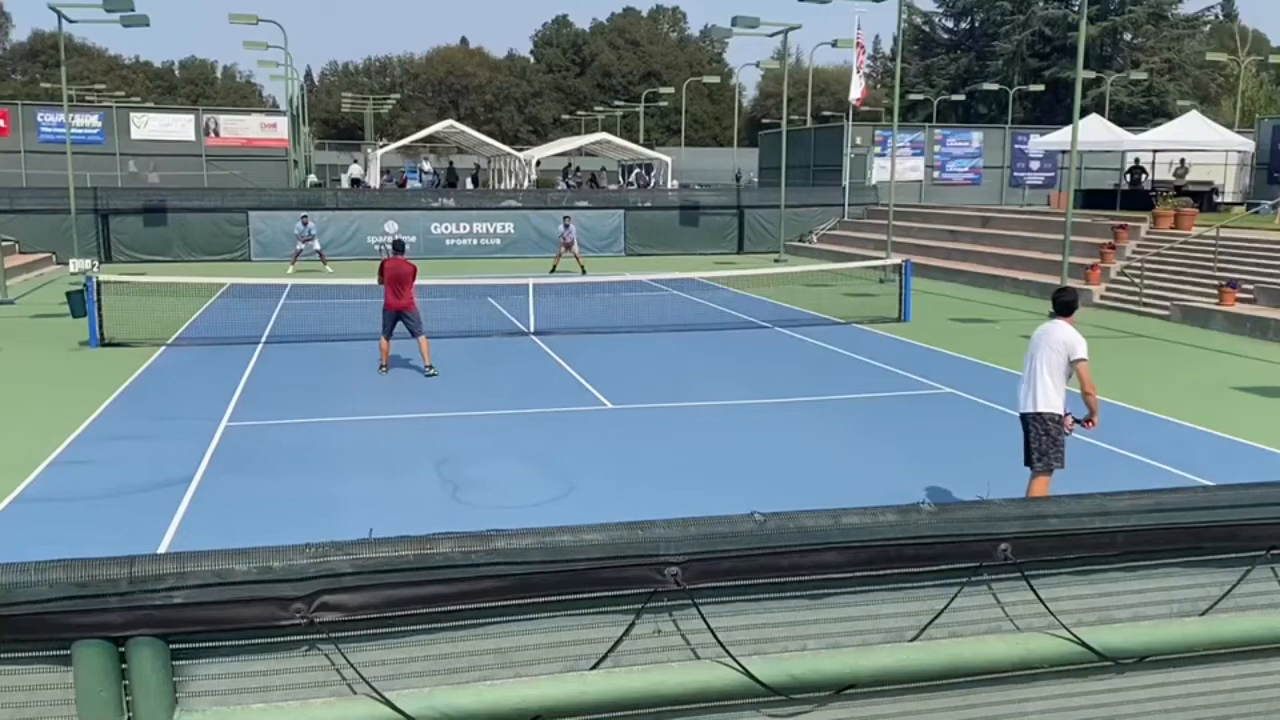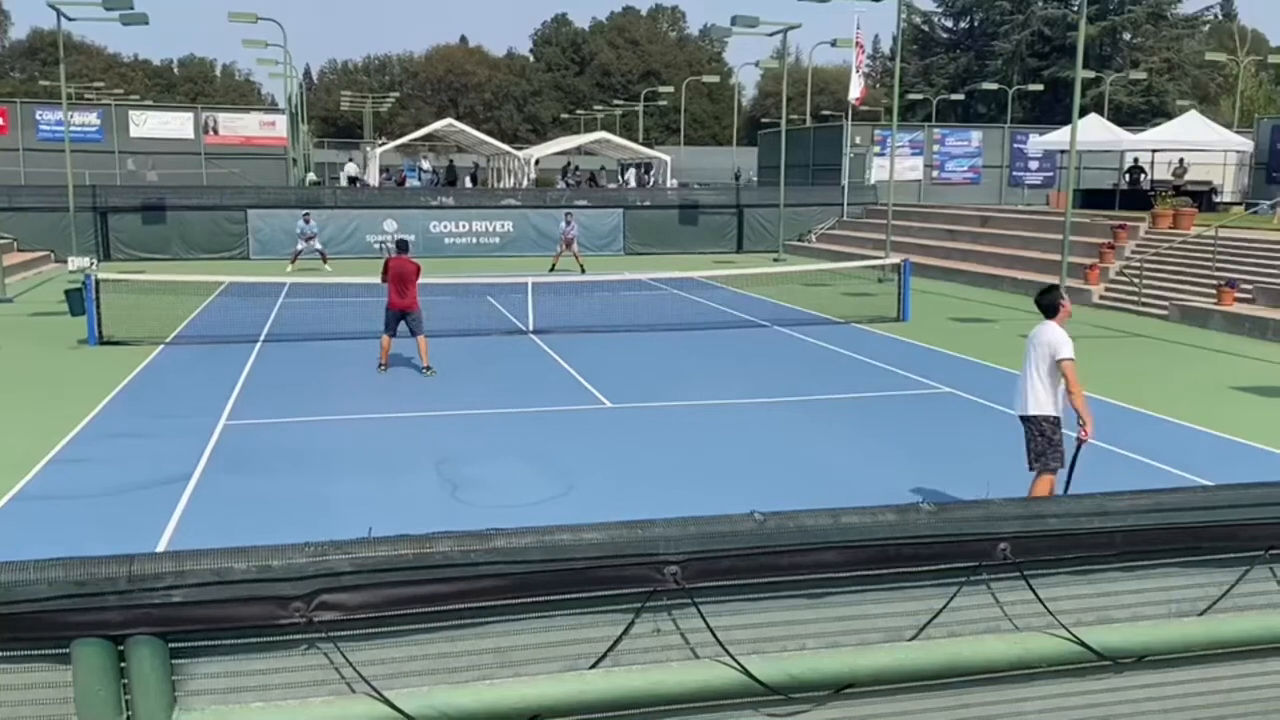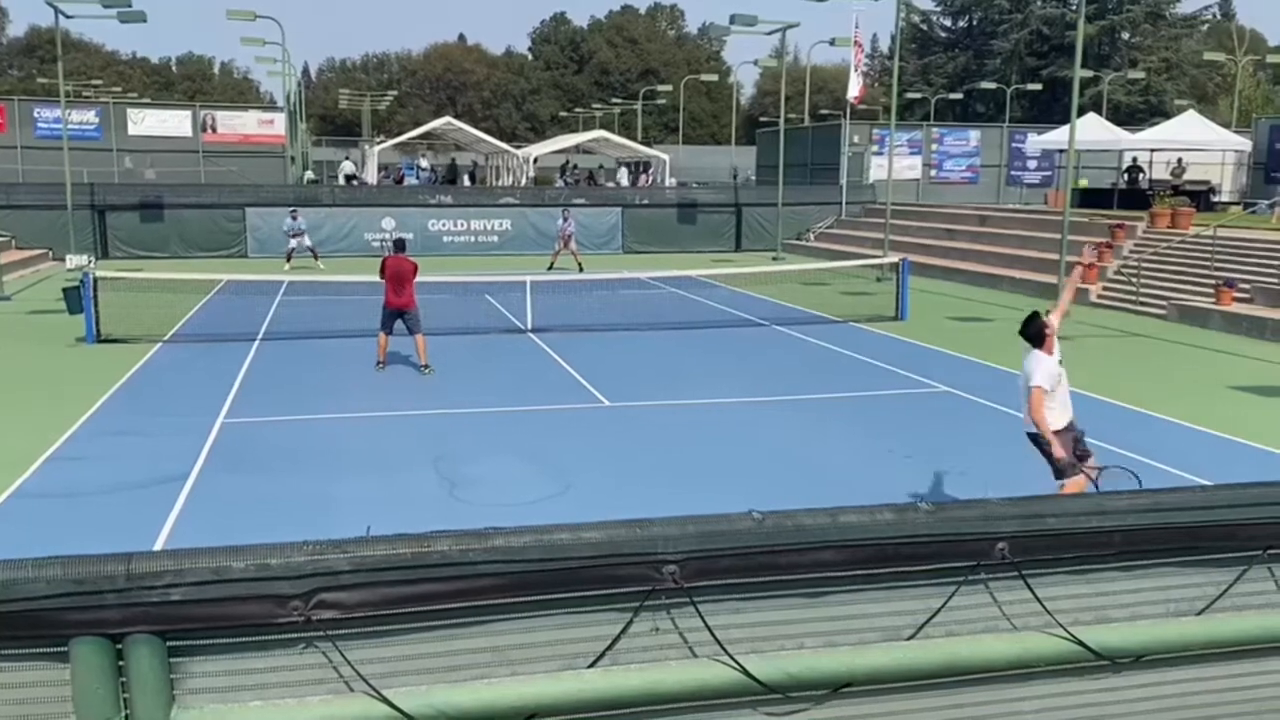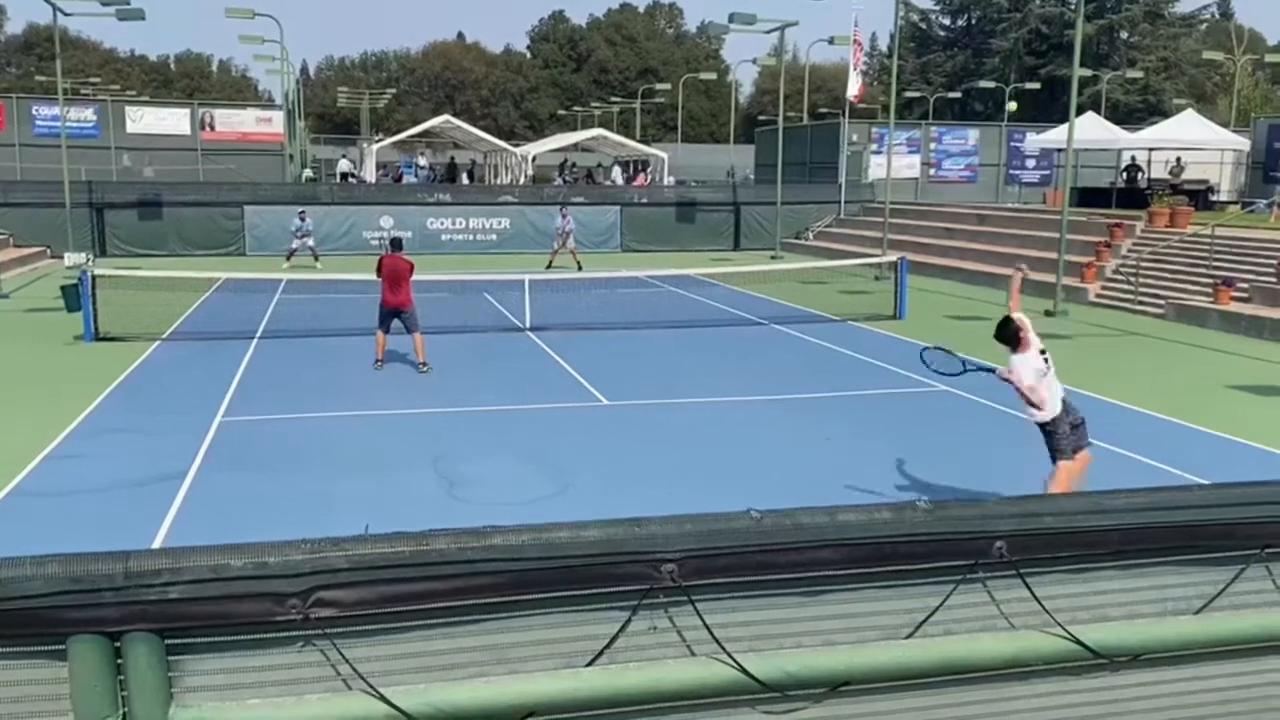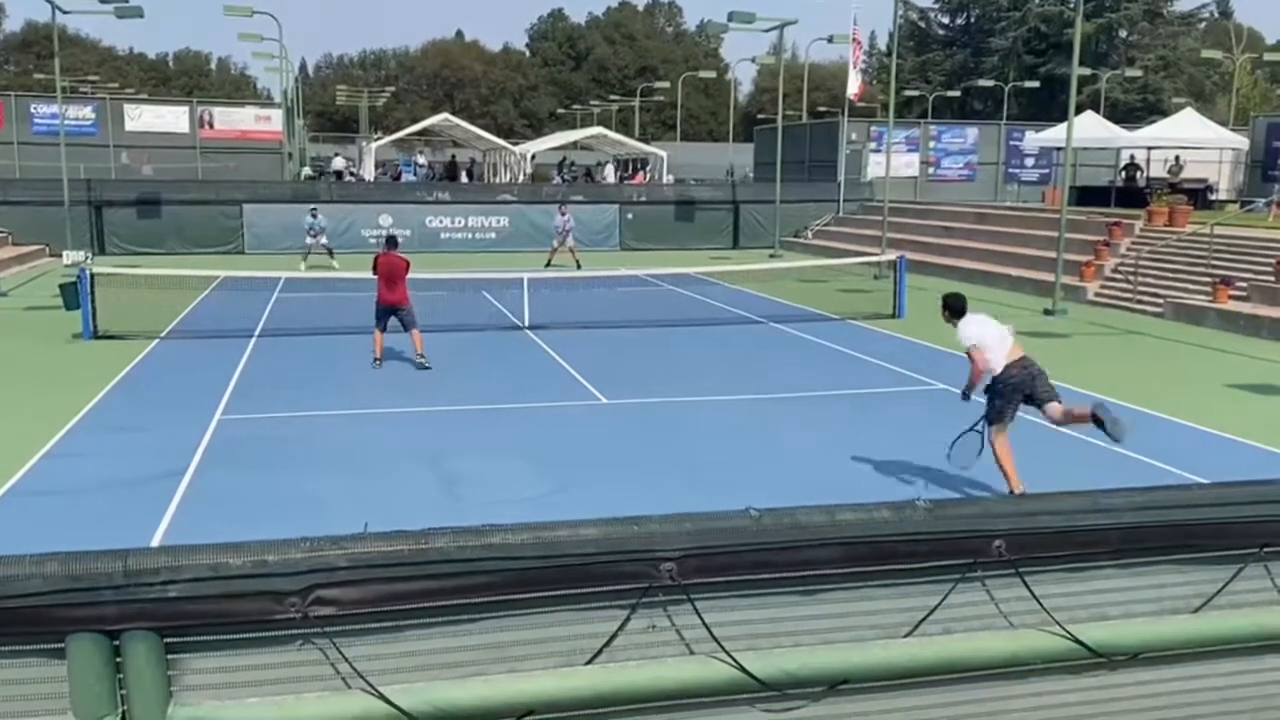
dt=0.4s
person 1, frame 1
left shoulder: (1042, 331)
right shoulder: (1074, 339)
right elbow: (1087, 388)
left wrist: (1065, 414)
right wrist: (1093, 413)
left hip: (1028, 407)
right hip: (1045, 411)
left knee: (1041, 468)
right knee: (1042, 471)
person 1, frame 2
left shoulder: (1041, 331)
right shoulder: (1060, 339)
right elbow: (1073, 388)
right wrist: (1086, 420)
left hip: (1032, 407)
right hip: (1042, 412)
left knee: (1049, 467)
right knee: (1046, 471)
person 1, frame 3
left shoulder: (1047, 342)
right shoulder: (1040, 370)
left elbow: (1063, 302)
right elbow: (1036, 411)
left wrist: (1081, 265)
right wrist: (1053, 444)
left hip: (1064, 424)
right hip: (1049, 431)
left knee: (1087, 467)
right knee: (1077, 482)
person 1, frame 4
left shoulder: (1019, 327)
right shoulder: (1020, 366)
left elbow: (1013, 305)
right elbow: (1039, 404)
left wrist: (1018, 275)
right wrist: (1014, 381)
left hip: (1060, 405)
right hip: (1051, 417)
left knee: (1082, 457)
right knee: (1064, 468)
person 1, frame 5
left shoulder: (964, 332)
right shoulder: (980, 319)
left elbow: (980, 365)
left wrist: (968, 389)
left hip: (1006, 379)
right hip: (1029, 367)
left knee: (997, 436)
right knee: (1058, 415)
left ankle: (1017, 493)
right ankle: (1096, 416)
